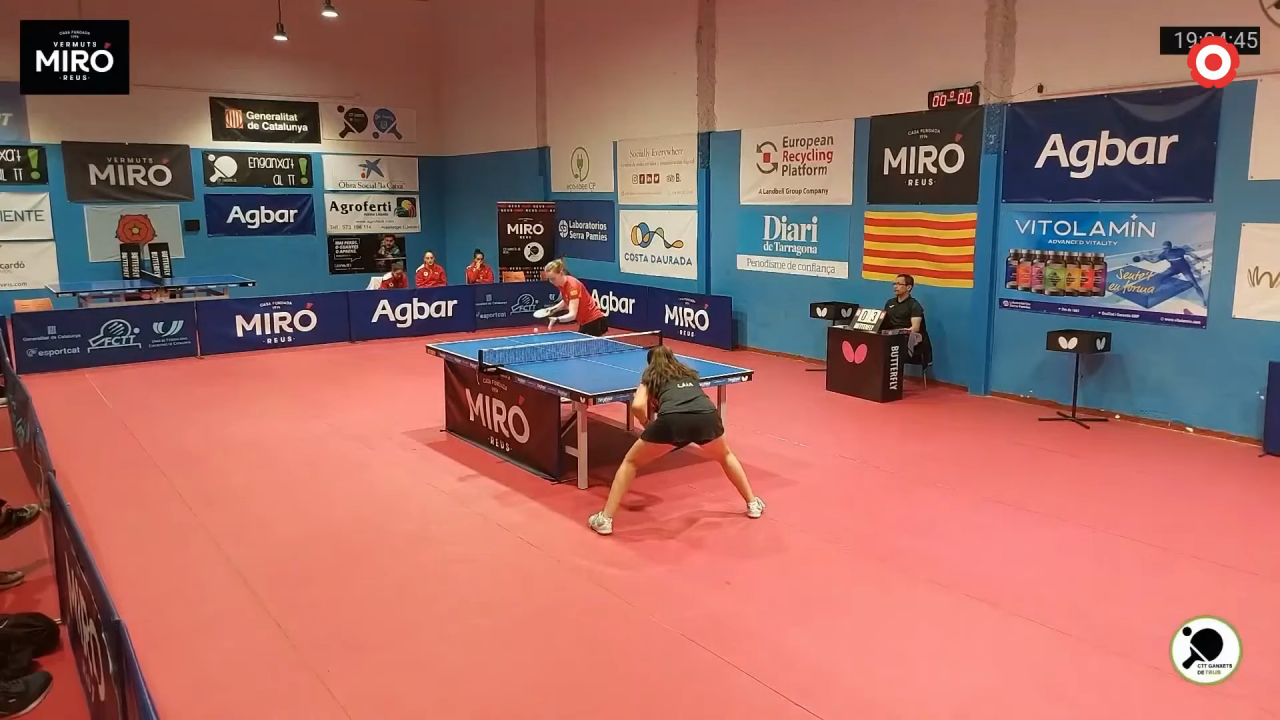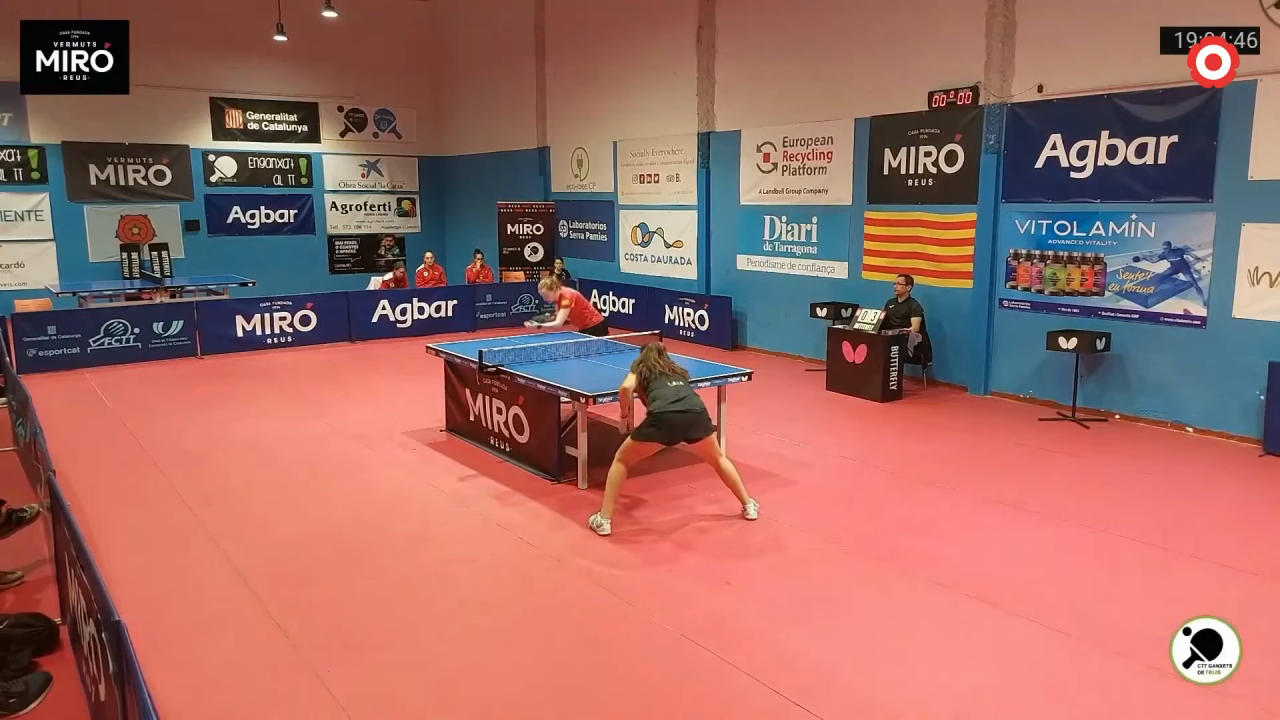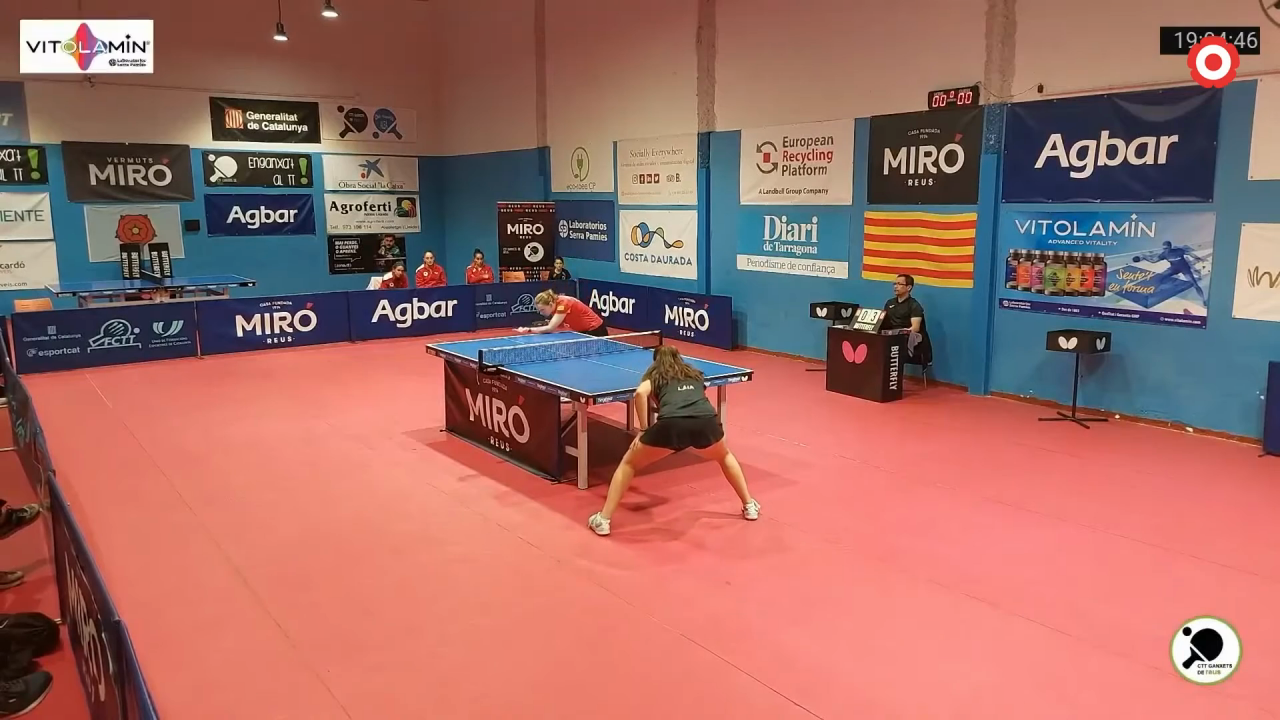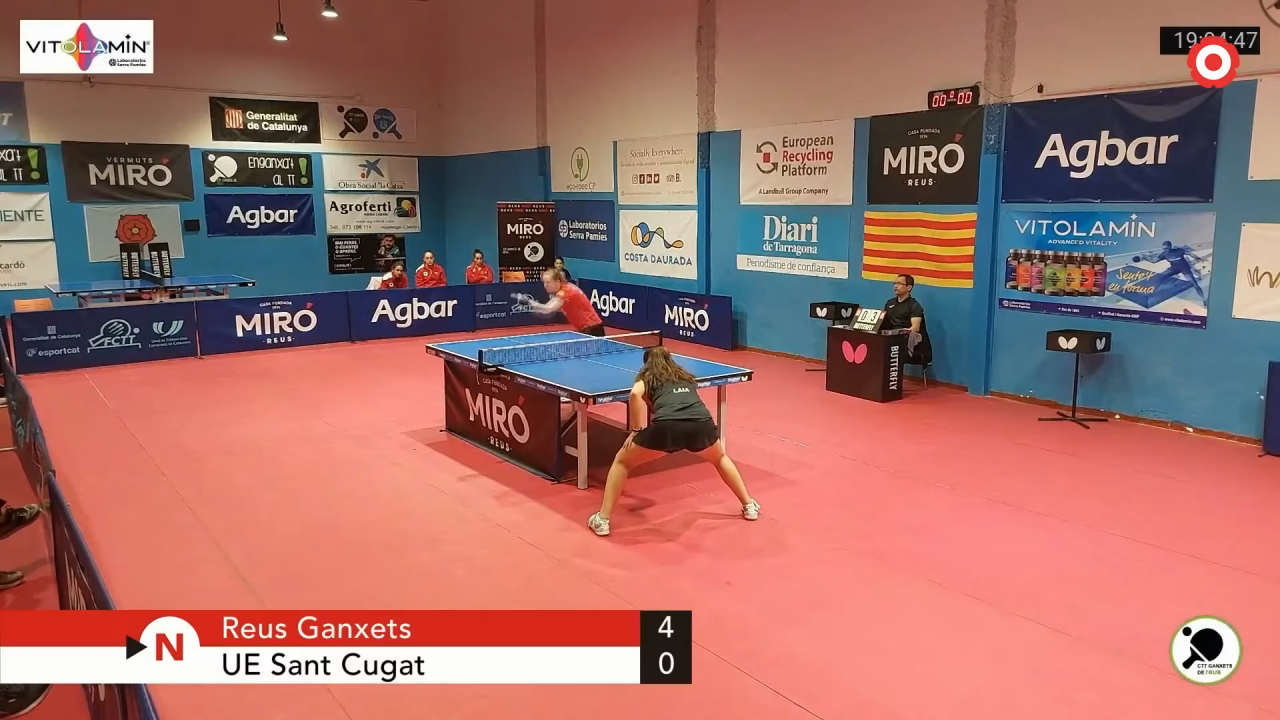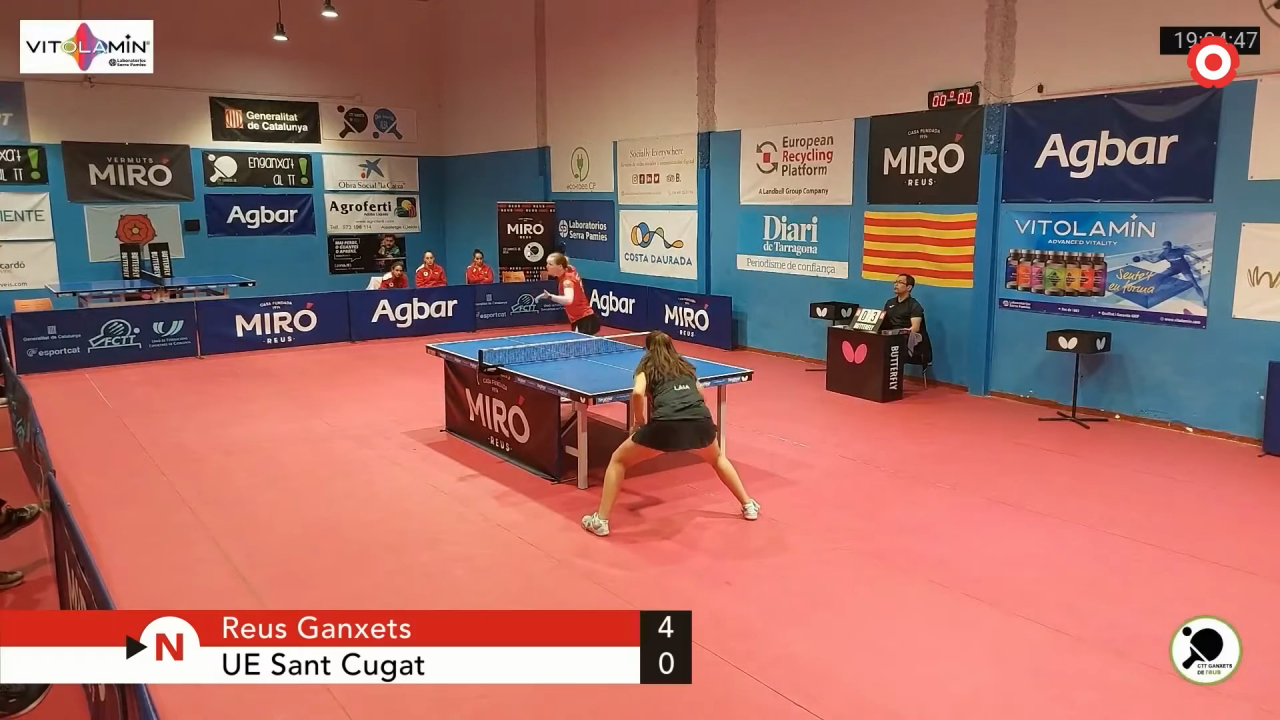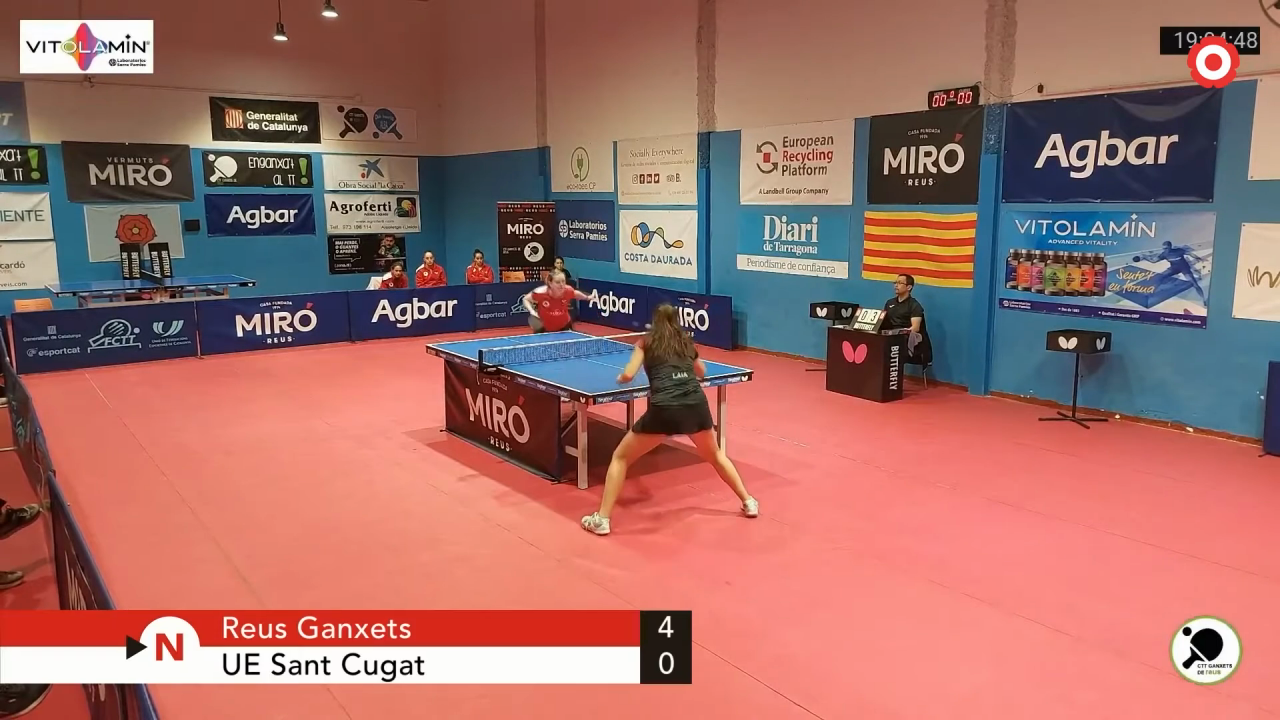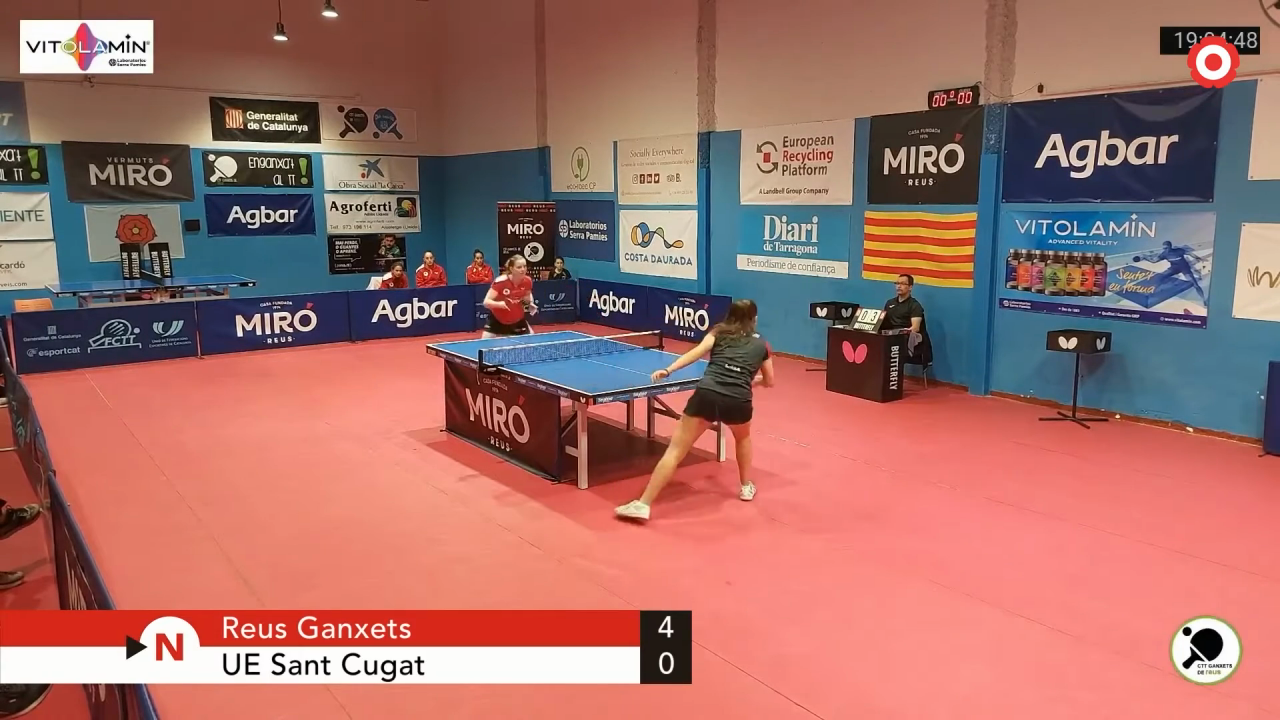
dt=0.5s
person 1, frame 1
left shoulder: (650, 376)
right shoulder: (689, 373)
left elbow: (637, 406)
left wrist: (646, 423)
left hip: (672, 420)
right hip: (707, 416)
left knee: (630, 461)
right knee: (725, 456)
left ankle: (605, 519)
right ankle: (752, 504)
person 1, frame 2
left shoulder: (640, 368)
right shoulder: (678, 371)
left elbow: (626, 387)
left wrist: (625, 416)
left hip: (663, 417)
right hip: (697, 414)
left knee: (622, 460)
right knee: (717, 459)
left ankle: (604, 520)
right ankle: (748, 505)
person 1, frame 3
left shoulder: (654, 375)
right shoulder: (695, 375)
left elbow: (640, 394)
left wrist: (643, 429)
left hip: (672, 423)
right hip: (706, 420)
left knee: (628, 463)
right knee: (724, 456)
left ankle: (604, 520)
right ankle: (749, 505)
person 1, frame 4
left shoulder: (647, 376)
right shoulder: (685, 376)
left elbow: (635, 394)
left wrist: (637, 430)
left hip: (667, 426)
right hip: (701, 423)
left knee: (622, 461)
right knee: (720, 458)
left ankle: (603, 520)
right ankle: (749, 505)
person 1, frame 5
left shoulder: (647, 367)
right shoulder: (686, 367)
left elbow: (638, 393)
left wrist: (639, 423)
left hip: (666, 424)
right hip: (700, 420)
left knee: (618, 460)
right knee: (717, 459)
left ankle: (601, 520)
right ankle: (748, 505)
person 1, frame 6
left shoulder: (648, 343)
right shoulder: (686, 344)
left elbow: (627, 375)
right elbow: (699, 373)
left wrist: (620, 378)
left hip: (663, 410)
right hip: (697, 407)
left knee: (620, 458)
right knee: (714, 454)
left ankle: (602, 519)
right ankle: (748, 502)
person 1, frame 7
left shoulder: (720, 332)
right shoulder: (761, 346)
left elbow: (697, 352)
right elbow: (769, 381)
left wrist: (668, 370)
left hip: (707, 395)
right hip: (739, 402)
left knee: (675, 451)
right knee: (743, 438)
left ankle: (643, 504)
right ankle: (746, 487)
